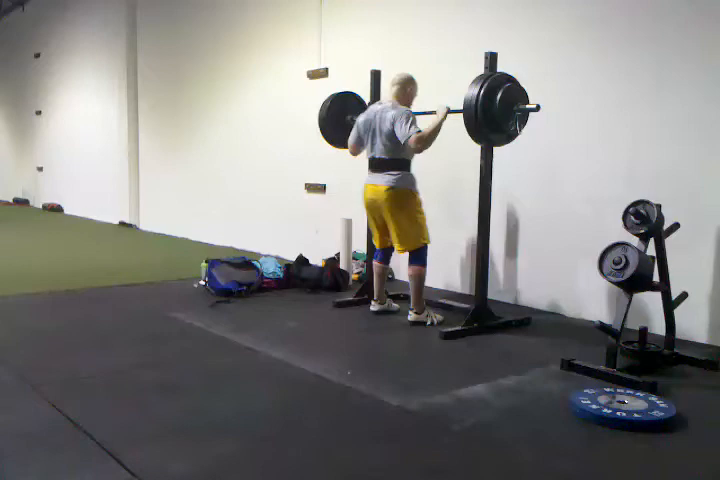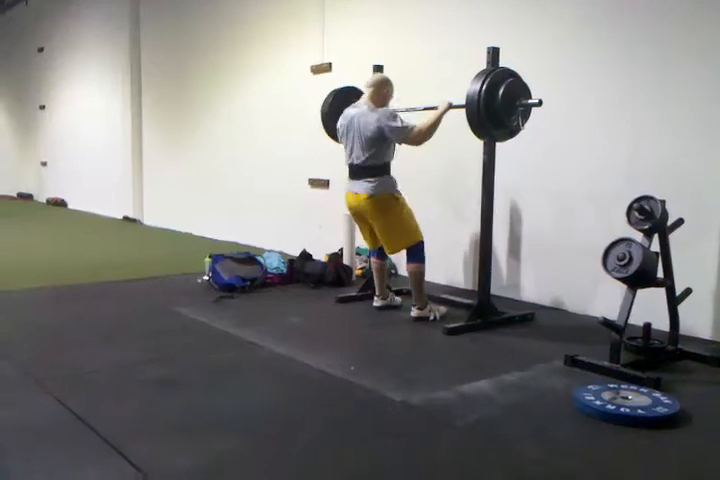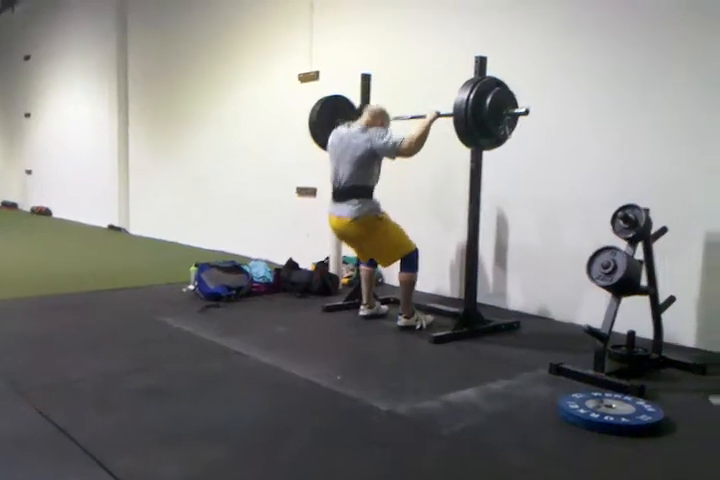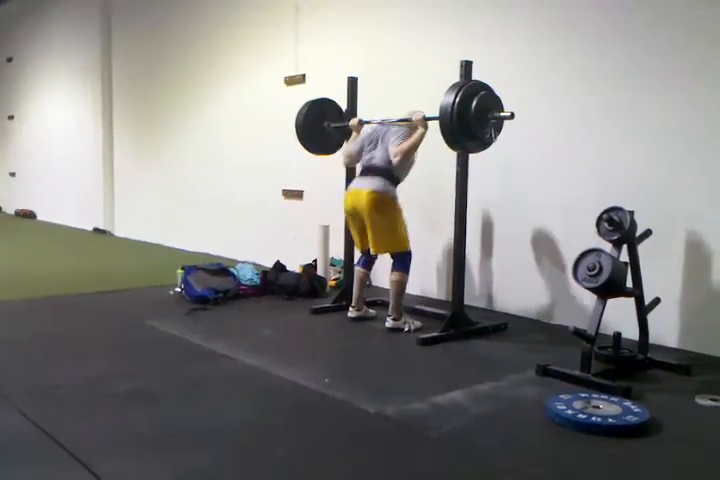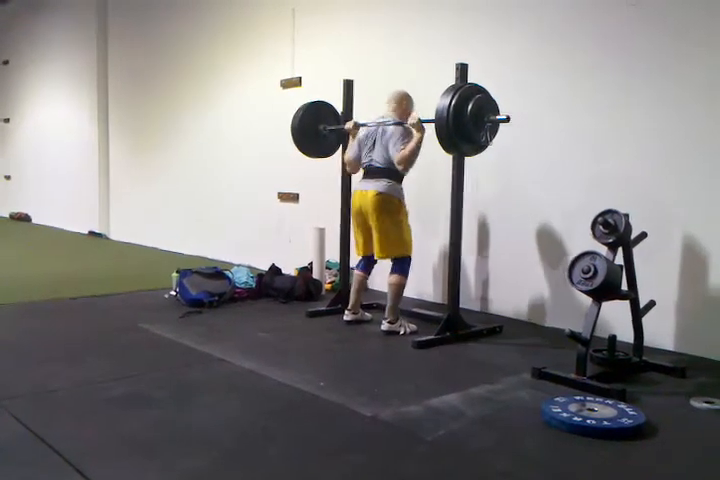
dt=0.4s
person 1, frame 1
left shoulder: (367, 114)
right shoulder: (400, 114)
left elbow: (353, 149)
right elbow: (417, 144)
right wrist: (440, 118)
left hip: (372, 187)
right hip: (396, 189)
left knee: (383, 246)
right knee: (417, 248)
left ankle: (379, 300)
right ankle: (418, 311)
person 1, frame 2
left shoulder: (345, 116)
right shoulder: (381, 117)
right elbow: (417, 137)
right wrist: (441, 112)
left hip: (353, 194)
right hip: (378, 194)
left knee: (377, 245)
right knee: (414, 245)
left ankle: (381, 296)
right ankle: (420, 306)
person 1, frame 3
left shoulder: (337, 134)
right shoulder: (372, 137)
right elbow: (409, 147)
left wrist: (360, 126)
right wrist: (428, 121)
left hip: (336, 217)
right hip: (361, 216)
left knee: (370, 254)
right knee: (409, 255)
left ankle: (368, 305)
right ankle: (407, 316)
person 1, frame 4
left shoulder: (374, 129)
right shoulder: (401, 132)
left elbow: (347, 159)
right elbow: (398, 157)
left wrist: (355, 132)
right wrist: (421, 130)
left hip: (353, 195)
right hip: (377, 197)
left knee: (368, 253)
right knee: (401, 256)
left ankle: (356, 307)
right ankle: (395, 318)
person 1, frame 5
left shoulder: (367, 131)
right shoulder: (398, 130)
left elbow: (350, 166)
right elbow: (402, 163)
left wrist: (352, 136)
right wrist: (418, 134)
left hip: (359, 195)
right hip: (383, 196)
left knee: (367, 256)
right knee: (401, 259)
left ankle: (352, 310)
right ankle: (391, 320)
